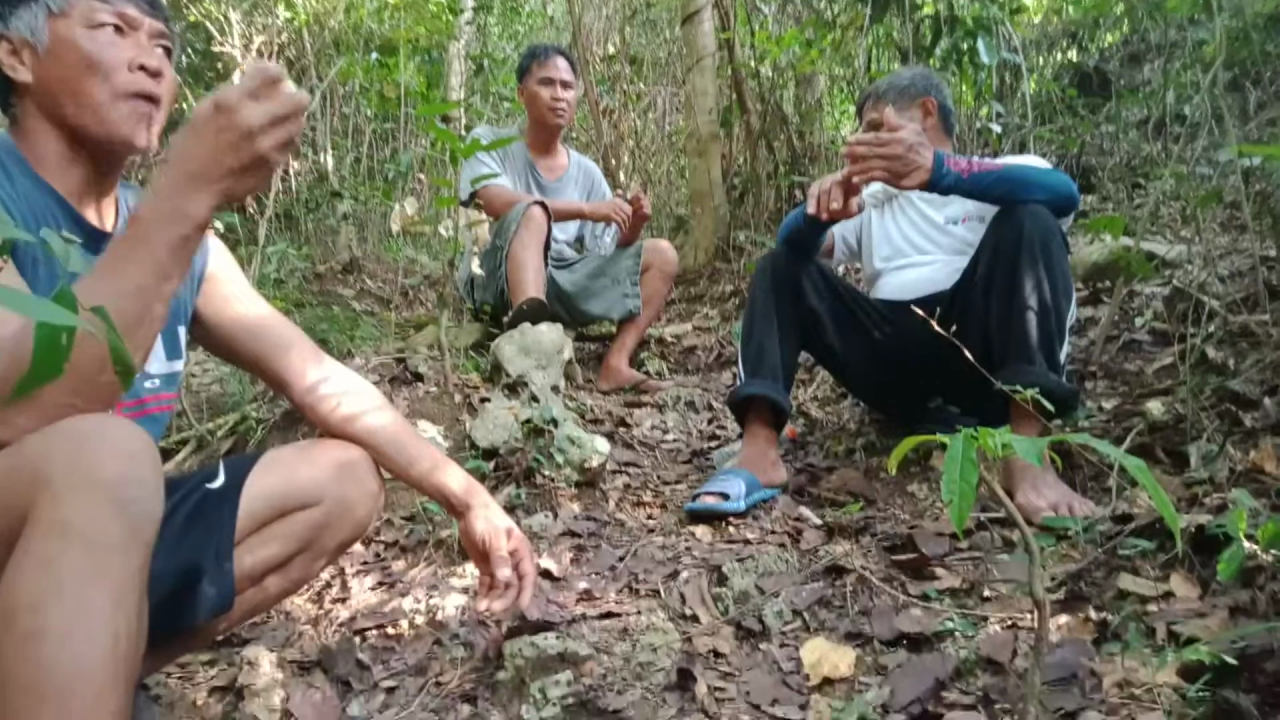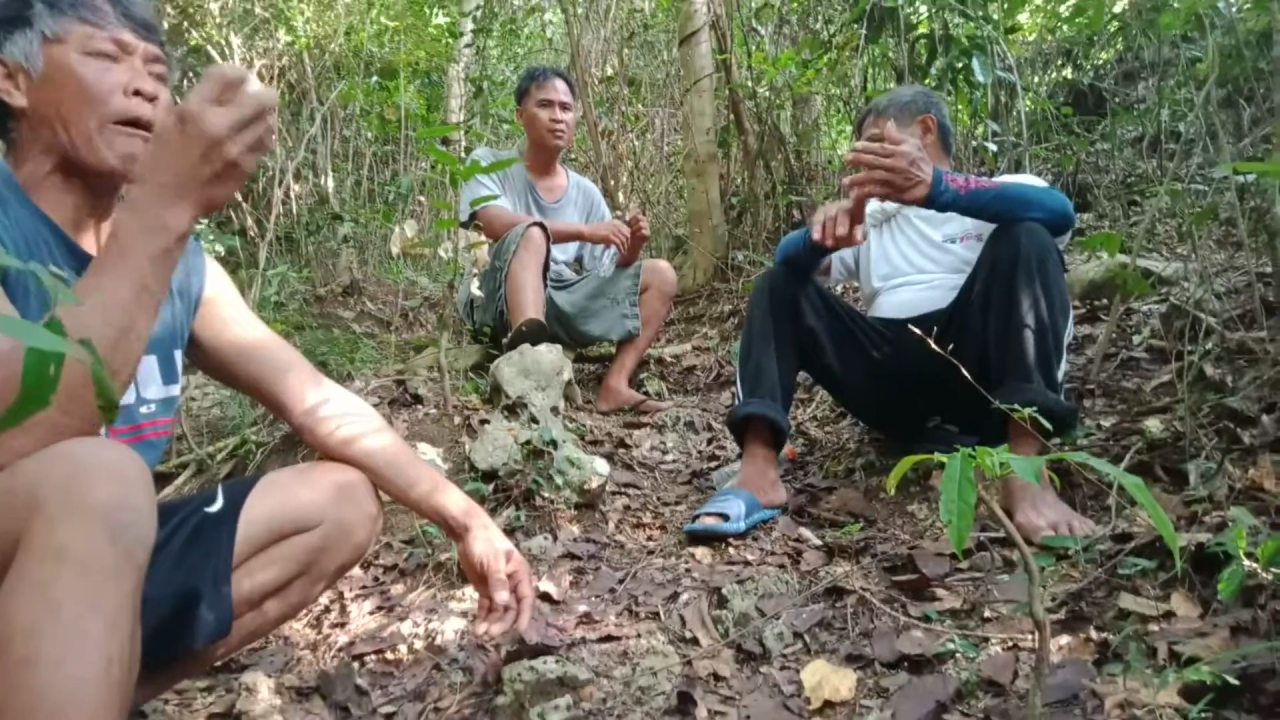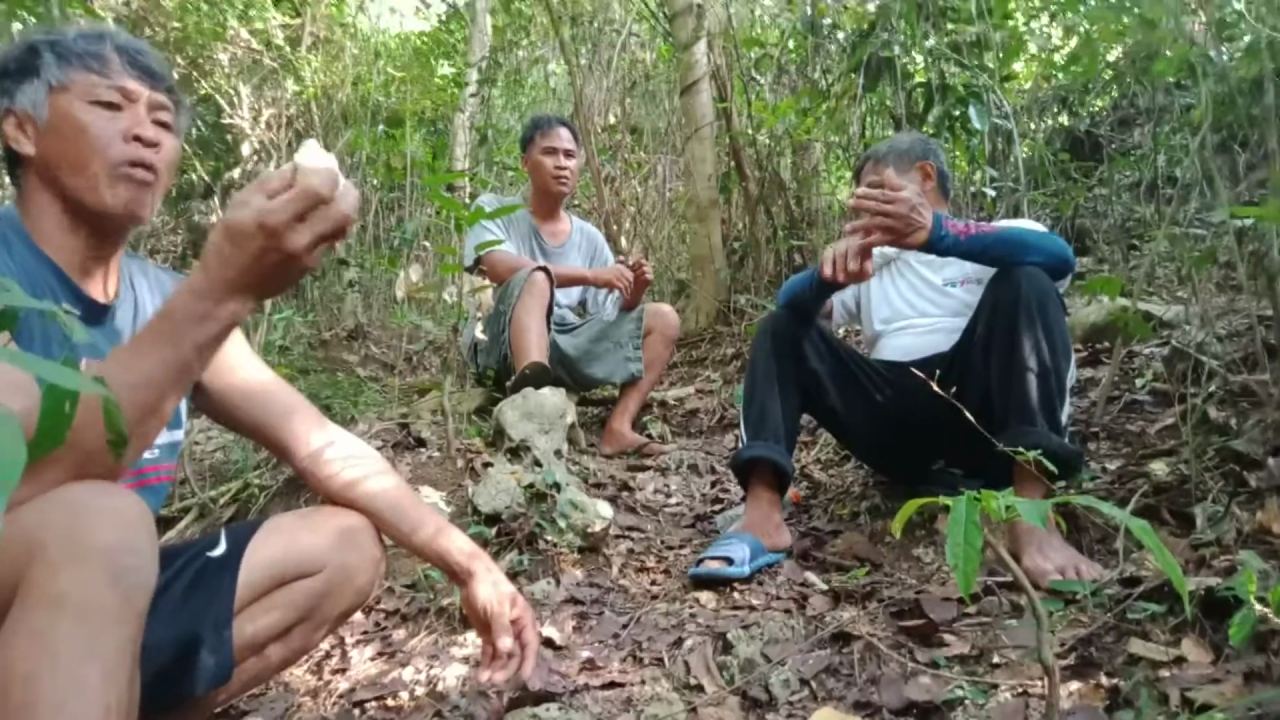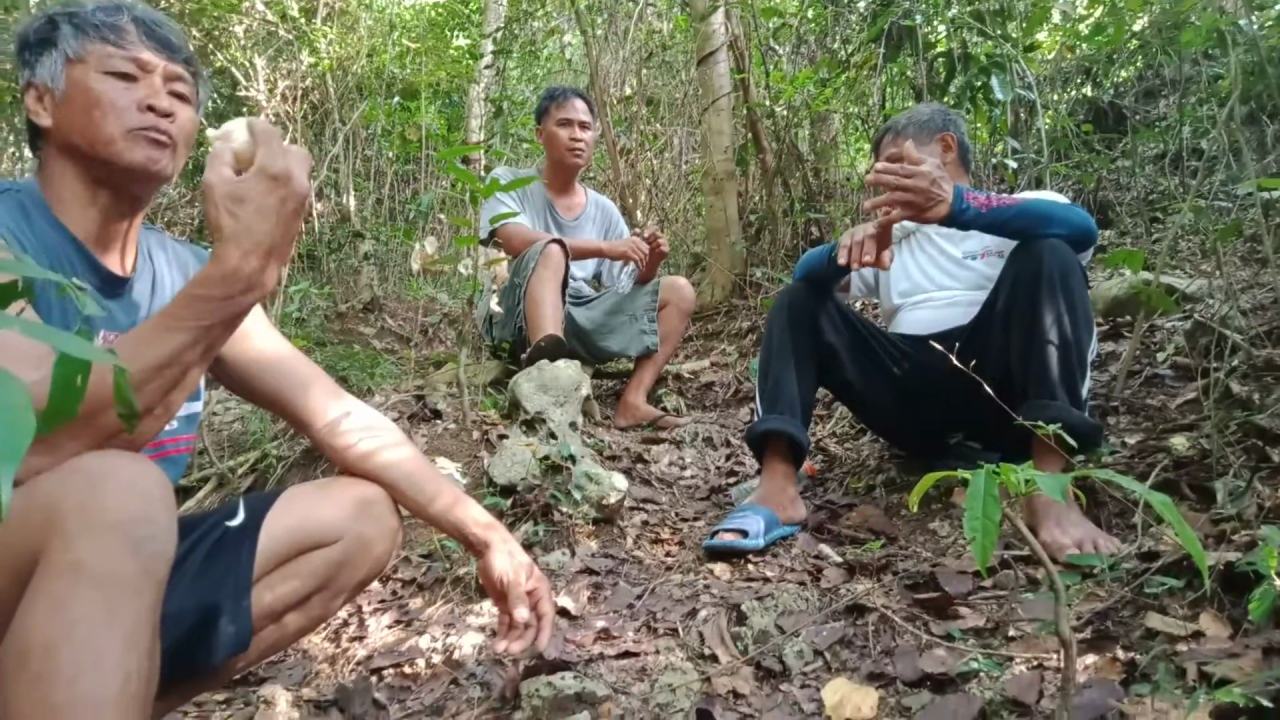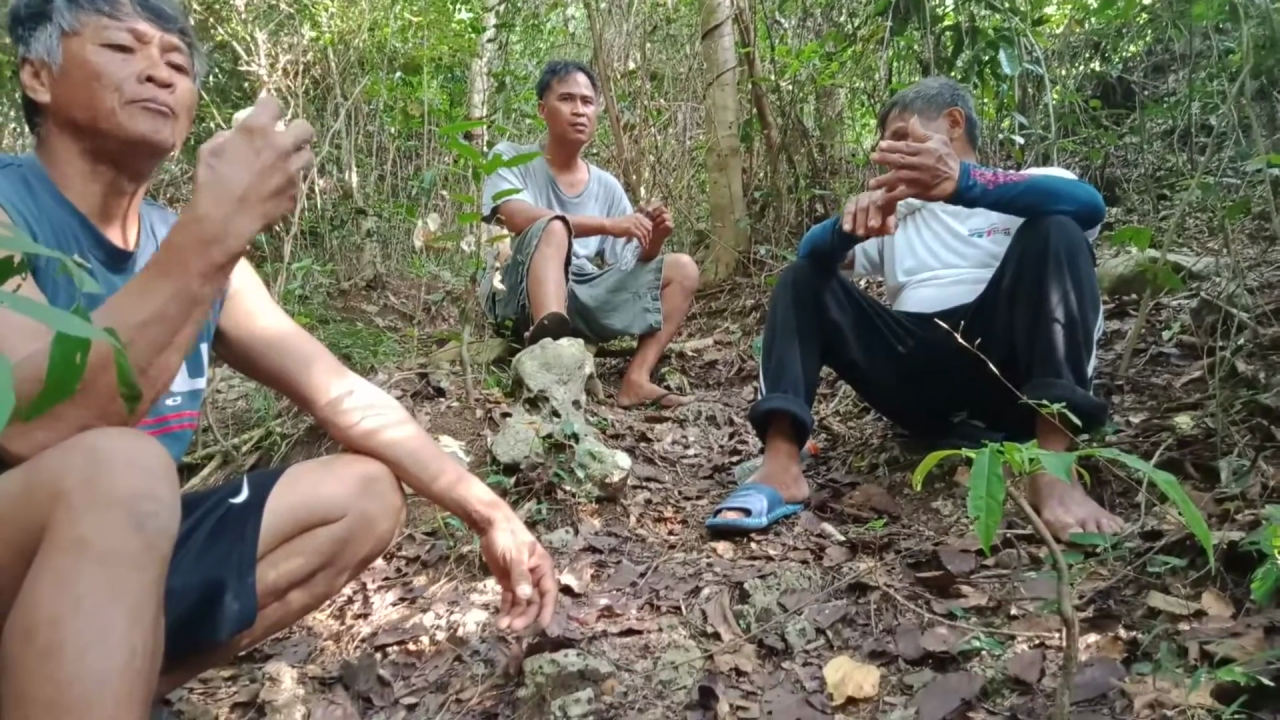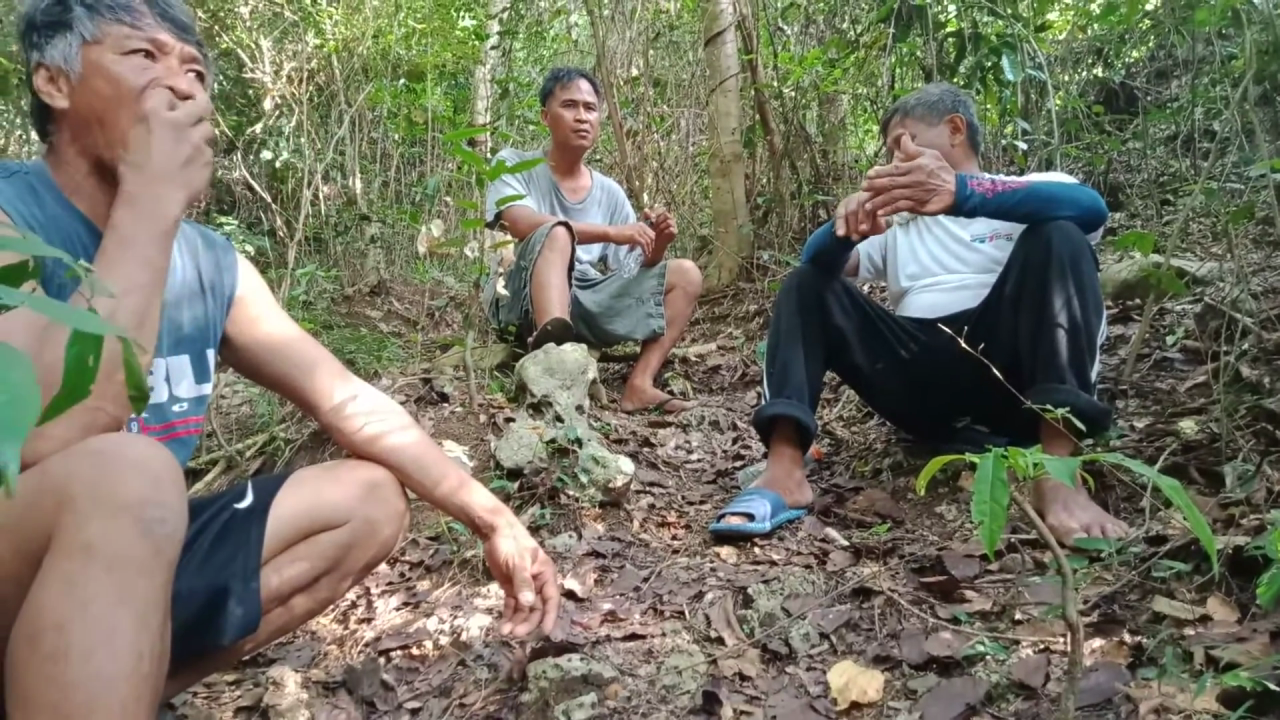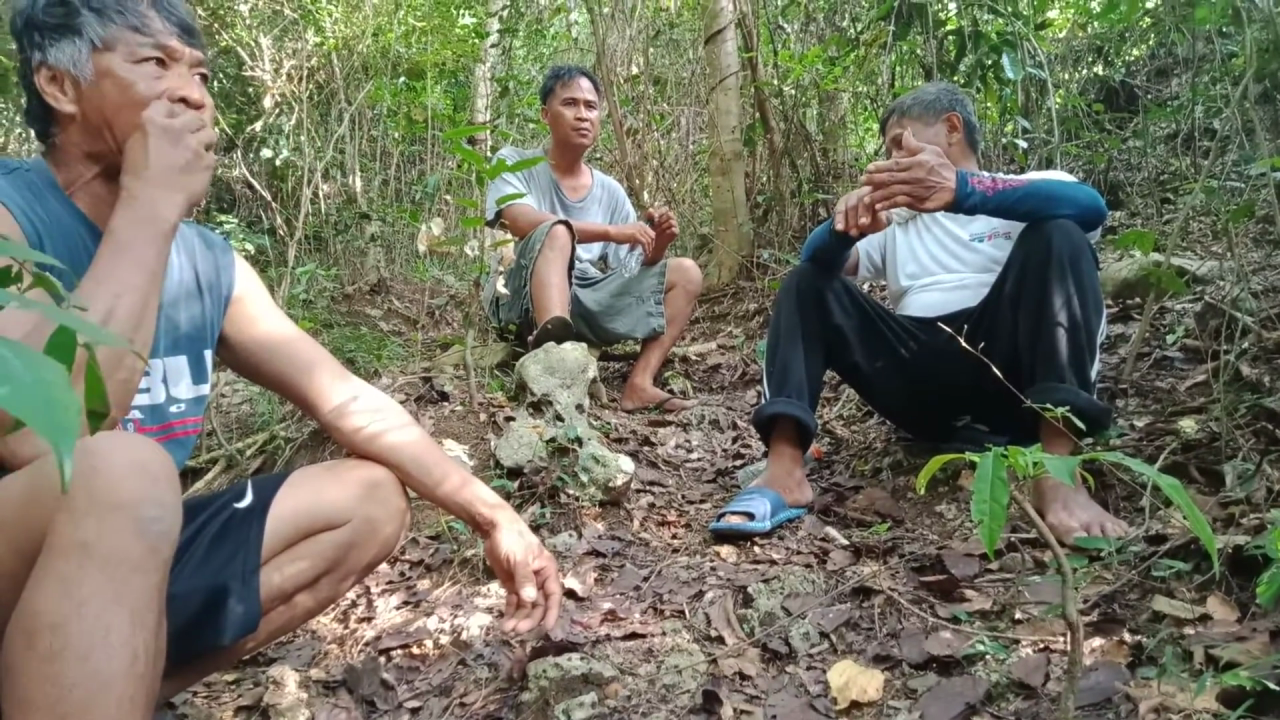
dt=0.4s
person 1, frame 1
left shoulder: (181, 245)
left elbow: (320, 378)
left wrist: (464, 495)
right wrist: (187, 193)
left hip: (104, 534)
left knee: (345, 478)
right knee: (102, 452)
person 1, frame 2
left shoulder: (178, 265)
left elbow: (317, 401)
left wrist: (462, 517)
right wrist: (166, 206)
left hip: (101, 557)
left knee: (341, 502)
right knee: (94, 477)
person 1, frame 3
left shoulder: (164, 298)
left elbow: (320, 444)
left wrist: (465, 561)
right wrist: (224, 292)
left hip: (105, 600)
left knee: (345, 544)
right knee: (96, 522)
person 1, frame 4
left shoulder: (187, 273)
left elbow: (338, 415)
left wrist: (483, 533)
right wrist: (242, 271)
left hip: (120, 573)
left knee: (361, 516)
right knee: (116, 490)
person 1, frame 5
left shoulder: (189, 249)
left elbow: (342, 393)
left wrist: (487, 511)
right wrist: (217, 225)
left hip: (122, 555)
left knee: (365, 493)
right knee: (119, 466)
person 1, frame 6
left shoulder: (210, 264)
left elbow: (349, 401)
left wrist: (491, 518)
right wrist: (151, 201)
left hip: (129, 562)
left knee: (369, 499)
right knee: (123, 473)
person 1, frame 7
left shoulder: (208, 263)
left elbow: (346, 399)
left wrist: (490, 514)
right wrist: (150, 205)
left hip: (128, 561)
left knee: (369, 498)
right knee: (121, 468)
person 2, frame 1
left shoulder: (1004, 178)
right shoulder: (875, 204)
left elbow: (1062, 193)
right elbow: (793, 242)
left wrist: (936, 170)
right wrist: (817, 209)
left hip: (979, 349)
right hip: (896, 363)
left knee: (1027, 220)
right knee: (780, 267)
left ankle: (1026, 453)
right ankle: (759, 453)
person 2, frame 2
left shoulder: (998, 199)
right shoulder: (872, 220)
left elbow: (1059, 211)
right elbow: (788, 259)
left wrist: (936, 187)
right wrist: (824, 234)
left hip: (977, 366)
right hip: (895, 382)
left knee: (1023, 239)
right knee: (778, 285)
left ankle: (1025, 474)
right ankle: (758, 472)
person 2, frame 3
left shoulder: (999, 242)
right shoulder: (874, 265)
left elbow: (1058, 256)
right elbow: (790, 302)
left wrist: (934, 232)
right wrist: (829, 275)
left hip: (978, 410)
right hip: (898, 426)
left knee: (1023, 282)
right knee: (781, 328)
left ankle: (1030, 516)
right ankle: (762, 514)
person 2, frame 4
left shoulder: (1021, 212)
right shoulder: (893, 238)
left elbow: (1081, 228)
right elbow: (806, 274)
left wrist: (955, 205)
right wrist: (847, 249)
left hip: (999, 387)
right hip: (916, 400)
left knee: (1045, 255)
right knee: (797, 301)
left ankle: (1049, 490)
right ankle: (778, 487)
person 2, frame 5
left shoulder: (1028, 191)
right shoulder: (898, 213)
left elbow: (1089, 204)
right elbow: (811, 251)
left wrist: (963, 181)
right wrist: (852, 223)
left hip: (1004, 363)
right hip: (919, 378)
left knee: (1053, 232)
right knee: (801, 279)
left ankle: (1053, 469)
right ankle: (781, 466)
person 2, frame 6
left shoulder: (1030, 195)
right shoulder: (897, 221)
left elbow: (1089, 207)
right elbow: (816, 259)
left wrist: (959, 192)
right wrist: (848, 223)
left hip: (1007, 369)
right hip: (923, 382)
left knee: (1056, 237)
right knee: (805, 284)
left ankle: (1058, 474)
right ankle: (784, 470)
person 2, frame 7
left shoulder: (1029, 193)
right shoulder: (897, 220)
left elbow: (1089, 206)
right elbow: (817, 259)
left wrist: (960, 189)
right wrist: (846, 224)
left hip: (1008, 367)
right hip: (922, 384)
left knee: (1055, 236)
right knee: (806, 282)
left ankle: (1057, 472)
right ankle: (784, 468)
person 3, frame 1
left shoulder: (587, 172)
right shoulder: (489, 142)
left elbow: (610, 254)
right elbow: (496, 203)
left wrist: (631, 229)
right wrist: (586, 209)
left hip: (562, 285)
right hip: (498, 280)
left knee: (662, 255)
right knee: (533, 212)
left ankle: (615, 365)
right ankle: (527, 328)
person 3, frame 2
left shoulder: (586, 192)
right shoulder: (488, 163)
left elbow: (610, 275)
right elbow: (495, 224)
left wrist: (630, 250)
right wrist: (585, 232)
left hip: (562, 304)
right hip: (497, 302)
left knee: (661, 275)
right knee: (532, 232)
left ankle: (615, 385)
right ankle: (527, 347)
person 3, frame 3
left shoulder: (590, 238)
right shoulder: (494, 210)
left elbow: (613, 319)
right elbow: (500, 268)
left wrist: (633, 293)
right wrist: (589, 275)
left hip: (566, 347)
right hip: (502, 345)
left knee: (663, 318)
right knee: (536, 277)
left ankle: (618, 428)
right ankle: (530, 390)
person 3, frame 4
left shoulder: (605, 210)
right shoulder: (508, 182)
left elbow: (629, 291)
right elbow: (515, 241)
left wrist: (649, 265)
right wrist: (605, 247)
left hip: (581, 320)
right hip: (517, 318)
left knee: (679, 291)
right knee: (551, 249)
left ankle: (633, 401)
person 3, frame 5
left shoulder: (607, 187)
right shoulder: (510, 158)
left elbow: (631, 268)
right elbow: (517, 218)
left wrist: (652, 242)
right wrist: (608, 225)
left hip: (584, 298)
right hip: (519, 295)
left knee: (682, 269)
right knee: (554, 227)
left ankle: (636, 380)
right ankle: (548, 340)
person 3, frame 6
left shoulder: (610, 193)
right shoulder: (513, 164)
left elbow: (635, 272)
right elbow: (521, 224)
left wrist: (656, 247)
right wrist: (611, 232)
left hip: (587, 304)
right hip: (523, 301)
left knee: (685, 275)
right knee: (558, 232)
left ankle: (640, 385)
person 3, frame 7
left shoulder: (611, 192)
right shoulder: (514, 162)
left elbow: (635, 272)
right elbow: (521, 222)
left wrist: (656, 247)
right wrist: (611, 232)
left hip: (588, 302)
right hip: (523, 299)
left knee: (686, 273)
right knee: (557, 231)
left ankle: (640, 384)
right ankle: (552, 347)
